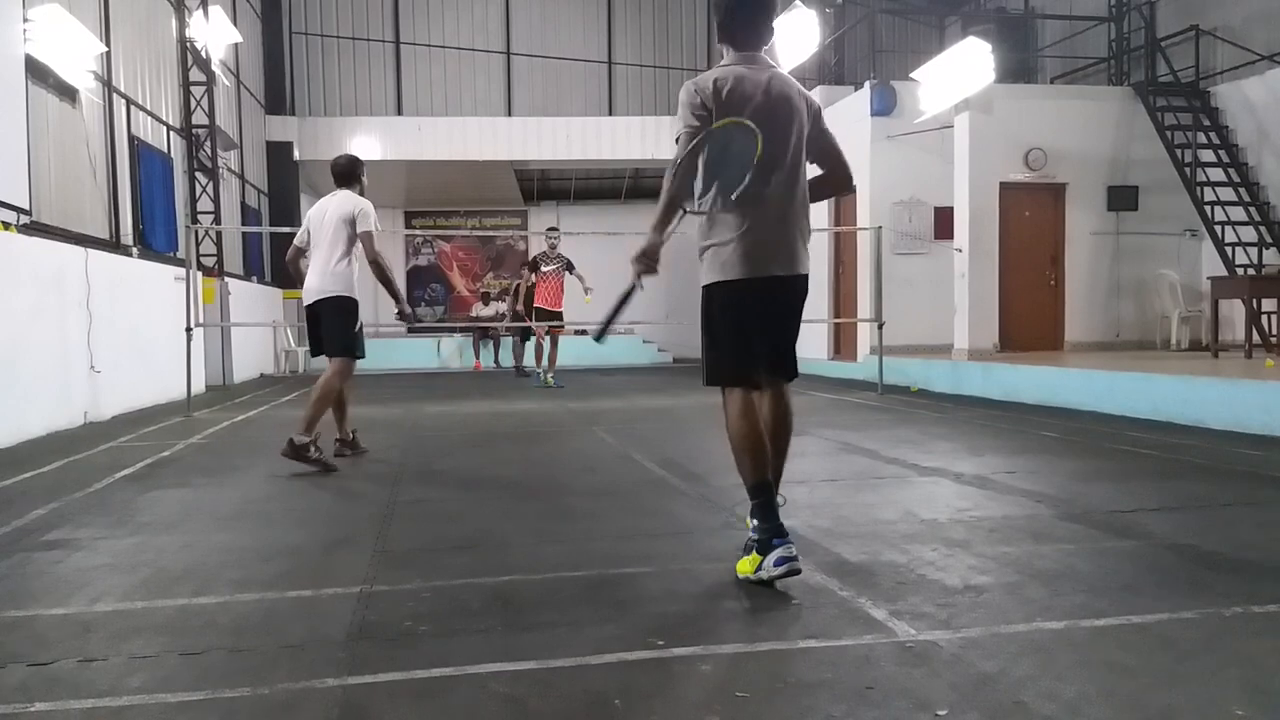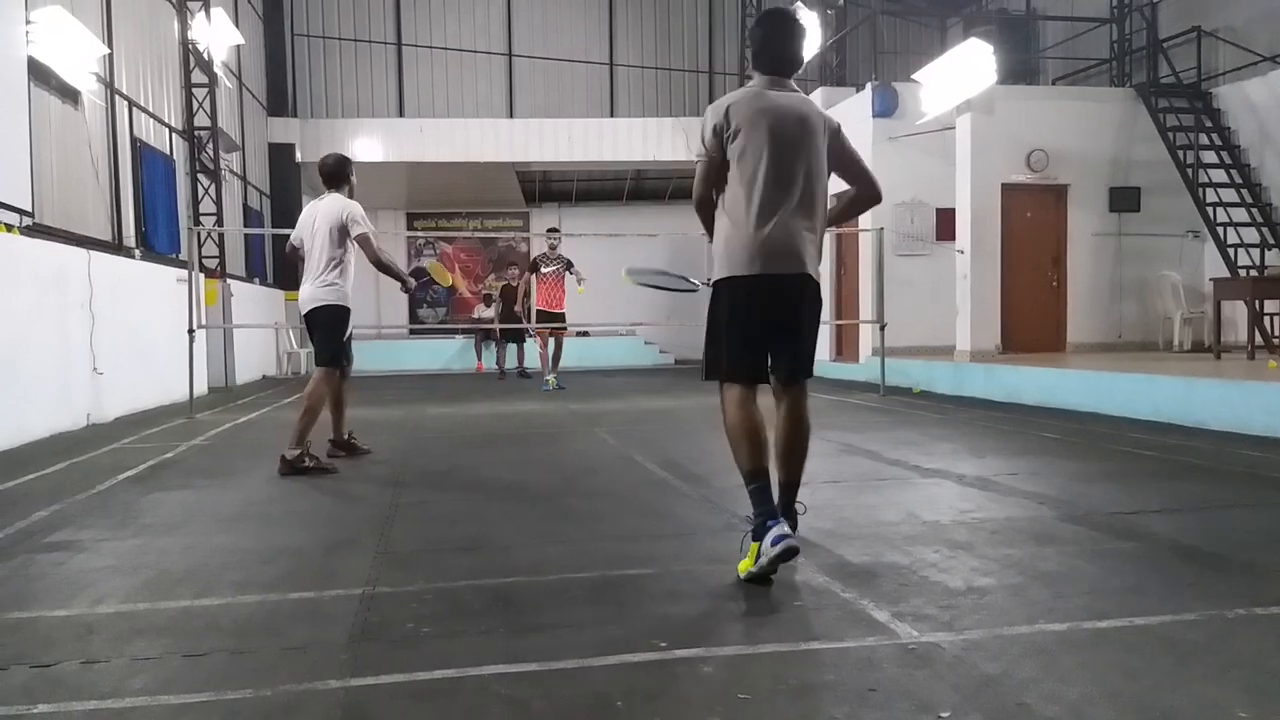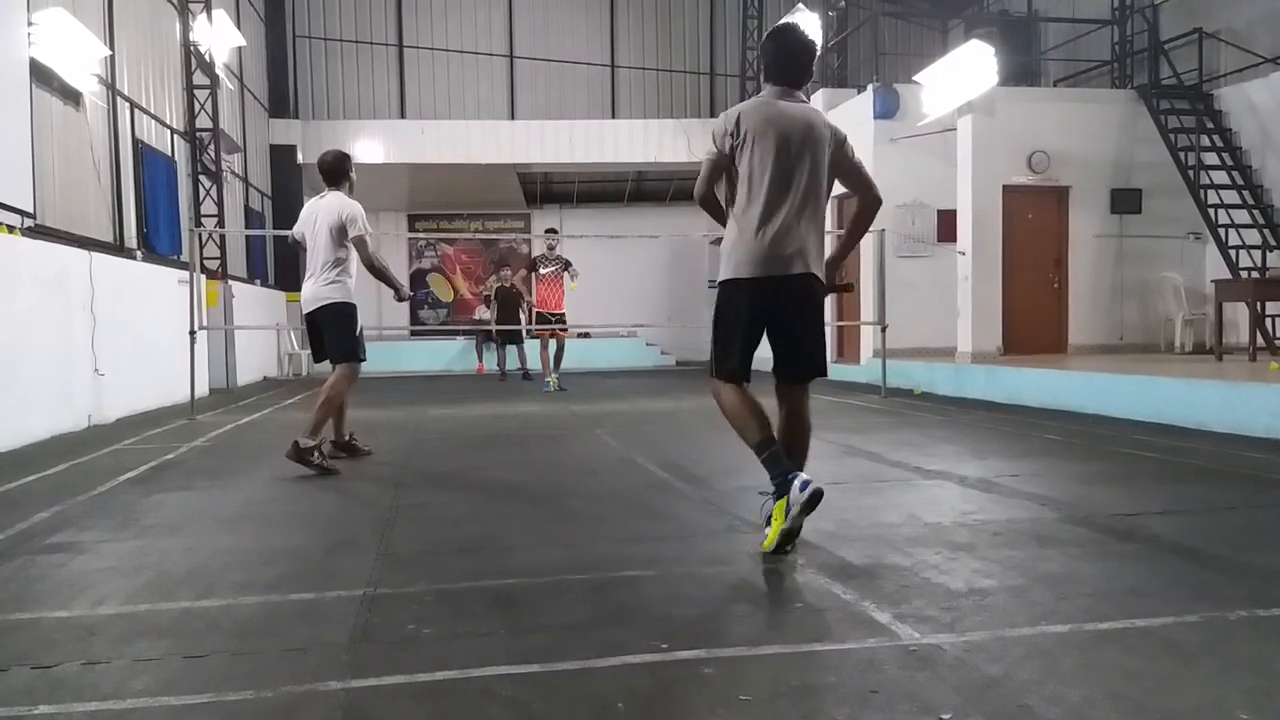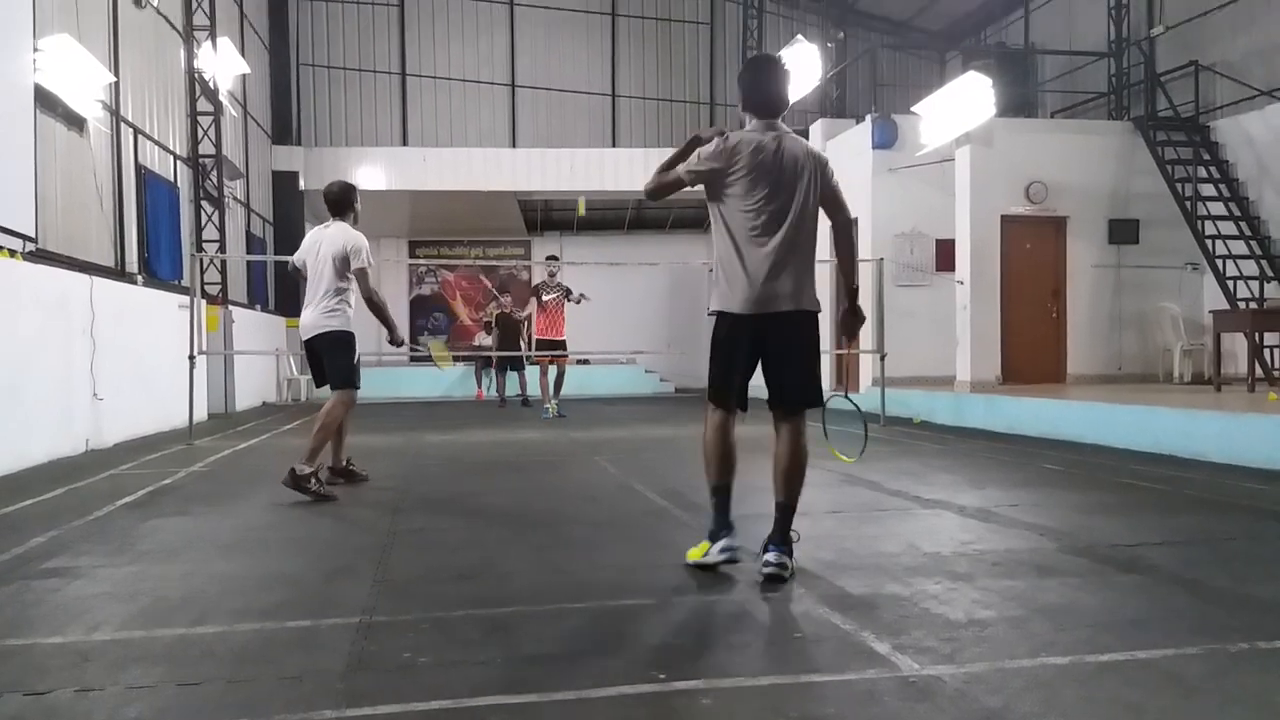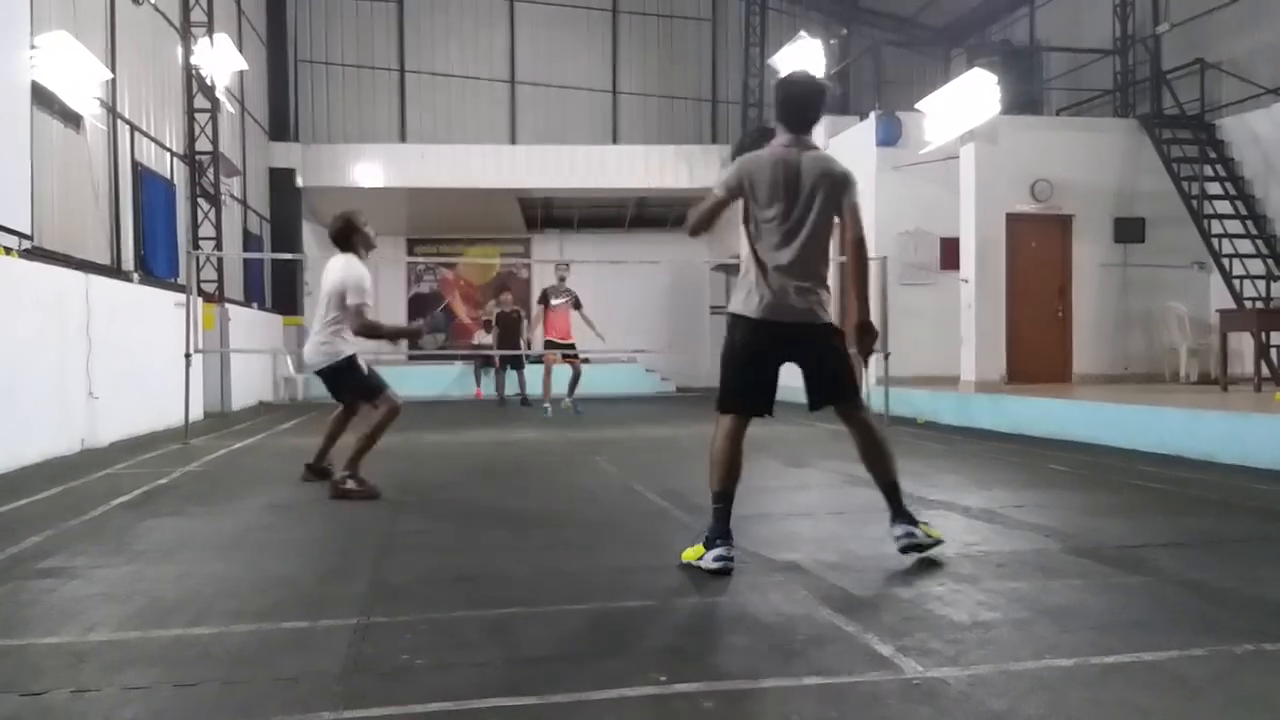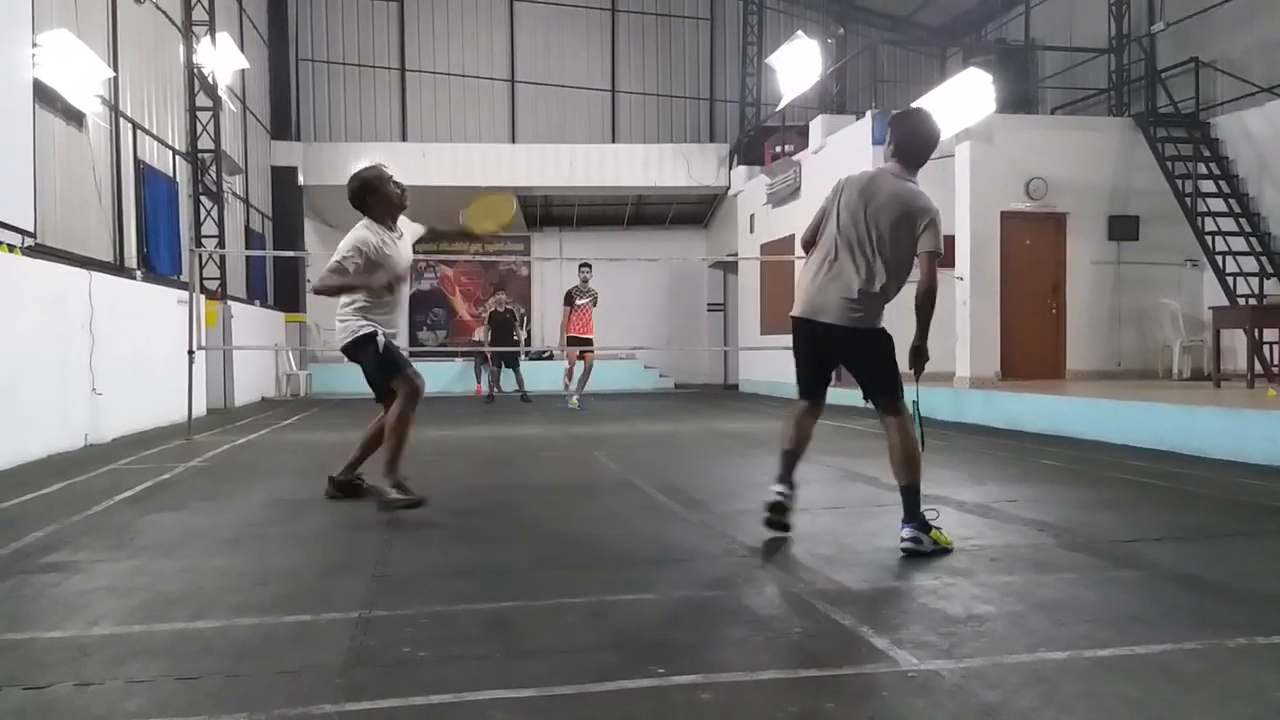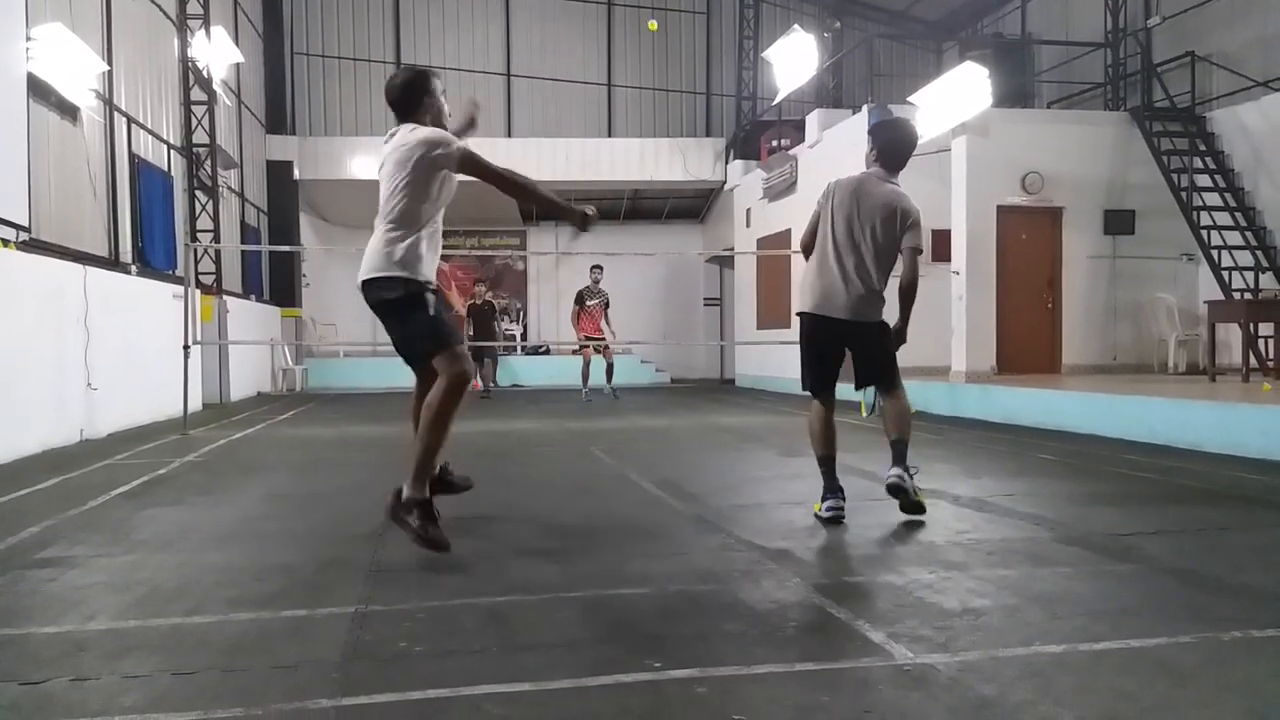
dt=0.4s
person 1, frame 1
left shoulder: (706, 88)
right shoulder: (798, 94)
left elbow: (685, 171)
right elbow: (840, 178)
left wrist: (657, 237)
left hip: (733, 262)
right hip: (790, 262)
left knee: (739, 390)
right knee: (774, 384)
left ankle: (773, 537)
right ankle: (766, 511)
person 1, frame 2
left shoulder: (727, 110)
right shoulder: (821, 120)
left elbow: (703, 196)
right elbow: (868, 192)
left hip: (743, 266)
right hip: (801, 269)
left knee: (738, 391)
right knee: (791, 390)
left ankle: (768, 523)
right ankle: (784, 516)
person 1, frame 3
left shoulder: (738, 118)
right shoulder: (826, 129)
left elbow: (703, 193)
right elbow: (870, 198)
right wrist: (837, 258)
left hip: (747, 270)
right hip: (804, 274)
left knee: (728, 382)
right knee: (793, 390)
left ankle: (787, 481)
right ankle: (788, 491)
person 1, frame 4
left shoulder: (724, 150)
right shoulder: (811, 157)
left elbow: (652, 190)
right elbow: (844, 225)
left wrist: (692, 144)
right wrist: (850, 296)
left hip: (739, 304)
right hip: (797, 306)
left knee: (720, 411)
right knee: (790, 420)
left ankle: (721, 531)
right ankle: (780, 543)
person 1, frame 5
left shoulder: (751, 165)
right shoulder: (837, 172)
left elbow: (695, 225)
right elbow: (856, 241)
left wrist: (733, 182)
right wrist: (863, 315)
left hip: (757, 314)
right hip: (813, 315)
left knee: (731, 420)
right knee: (855, 414)
left ankle: (718, 540)
right ankle: (903, 520)
person 1, frame 6
left shoulder: (848, 184)
right shoulder: (923, 207)
left elbow: (807, 242)
right elbow: (927, 282)
right wrist: (921, 338)
left hip: (810, 311)
right hip: (861, 320)
left knee: (808, 403)
right knee: (895, 414)
left ankle: (783, 485)
right ankle: (913, 523)
person 1, frame 7
left shoulder: (837, 188)
right shoulder: (905, 207)
left elbow: (806, 244)
right elbow: (909, 275)
right wrist: (902, 324)
left hip: (816, 307)
right hip: (865, 313)
left knee: (822, 400)
right knee: (892, 390)
left ankle: (830, 494)
right ankle: (899, 467)
person 2, frame 1
left shoulder: (316, 208)
right shoulder: (360, 205)
left elbow: (292, 258)
right elbow: (373, 258)
right wrist: (400, 301)
left hip: (314, 295)
right hip: (338, 294)
left knee: (338, 364)
right knee: (341, 366)
left ankle: (344, 437)
right ankle: (302, 440)
person 2, frame 2
left shoulder: (309, 210)
right shoulder: (349, 208)
left elbow: (292, 250)
right elbow: (375, 257)
right wrist: (405, 279)
left hip: (311, 299)
right hip: (331, 300)
left knee: (341, 368)
right knee: (327, 373)
left ankle: (340, 438)
right ankle: (294, 453)
person 2, frame 3
left shoulder: (310, 207)
right shoulder: (349, 207)
left elbow: (297, 239)
right elbow: (369, 259)
right wrist: (398, 287)
left hip: (312, 298)
right hip: (335, 298)
left knee: (342, 368)
right knee: (347, 369)
left ankle: (341, 439)
right ankle: (307, 443)
person 2, frame 4
left shoulder: (313, 236)
right shoulder: (353, 239)
left elbow: (297, 267)
right elbow: (368, 294)
right wrist: (393, 329)
left hip: (310, 325)
right hip: (334, 326)
left knee: (342, 393)
right knee: (344, 396)
left ankle: (339, 464)
right ankle: (304, 469)
person 2, frame 5
left shoulder: (336, 264)
right shoulder: (357, 273)
right elbow: (361, 326)
left wrist: (390, 332)
right wrist: (404, 332)
left hip: (318, 352)
right hip: (335, 353)
left knee: (351, 405)
right knee: (389, 404)
left ankle: (318, 466)
right ankle: (346, 474)
person 2, frame 6
left shoulder: (400, 225)
right shoulder: (363, 238)
left elbow: (426, 232)
right elbow: (321, 283)
left wrist: (462, 231)
right wrist: (361, 283)
left hip: (380, 332)
right hip: (363, 330)
left knee: (395, 408)
right knee: (411, 386)
left ankle: (345, 477)
right ankle: (391, 480)
person 2, frame 7
left shoulder: (402, 142)
right shoulder: (427, 139)
right elbow: (501, 177)
left wrist: (460, 128)
right wrist: (567, 211)
left hip: (393, 277)
right hip: (397, 278)
left knee: (431, 374)
right knee: (456, 370)
left ankle: (428, 475)
right ankle: (414, 495)
